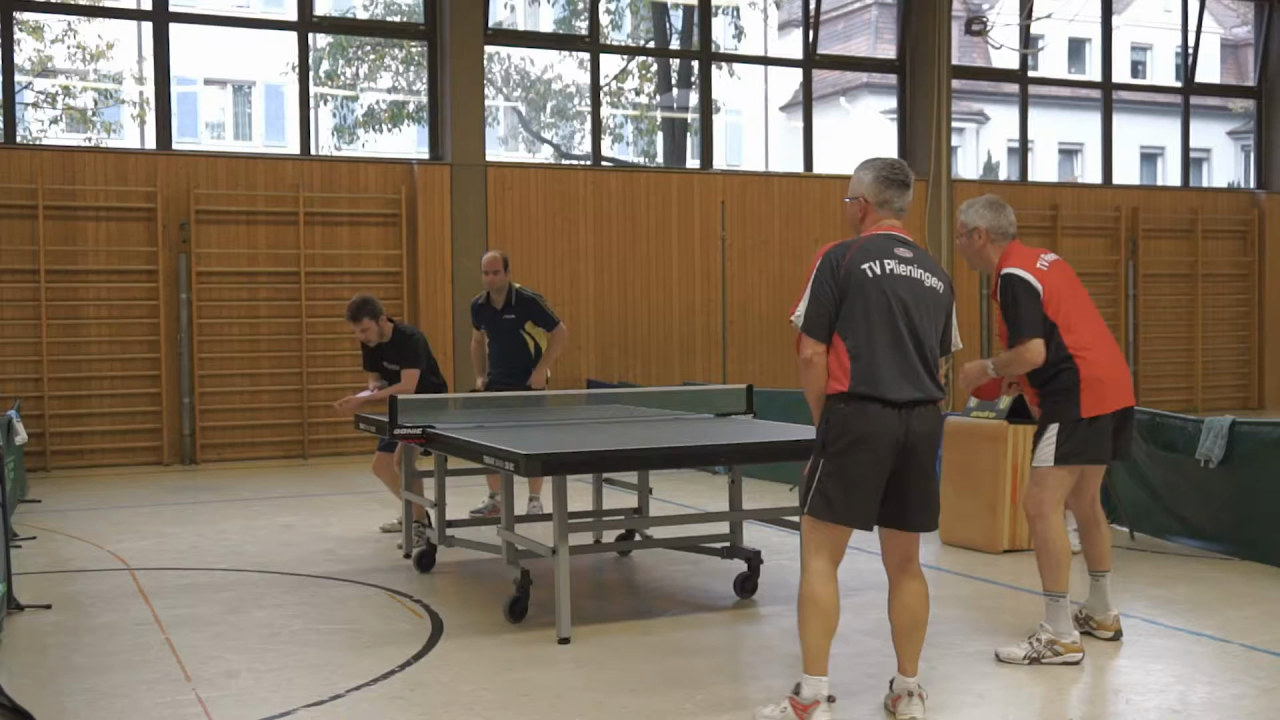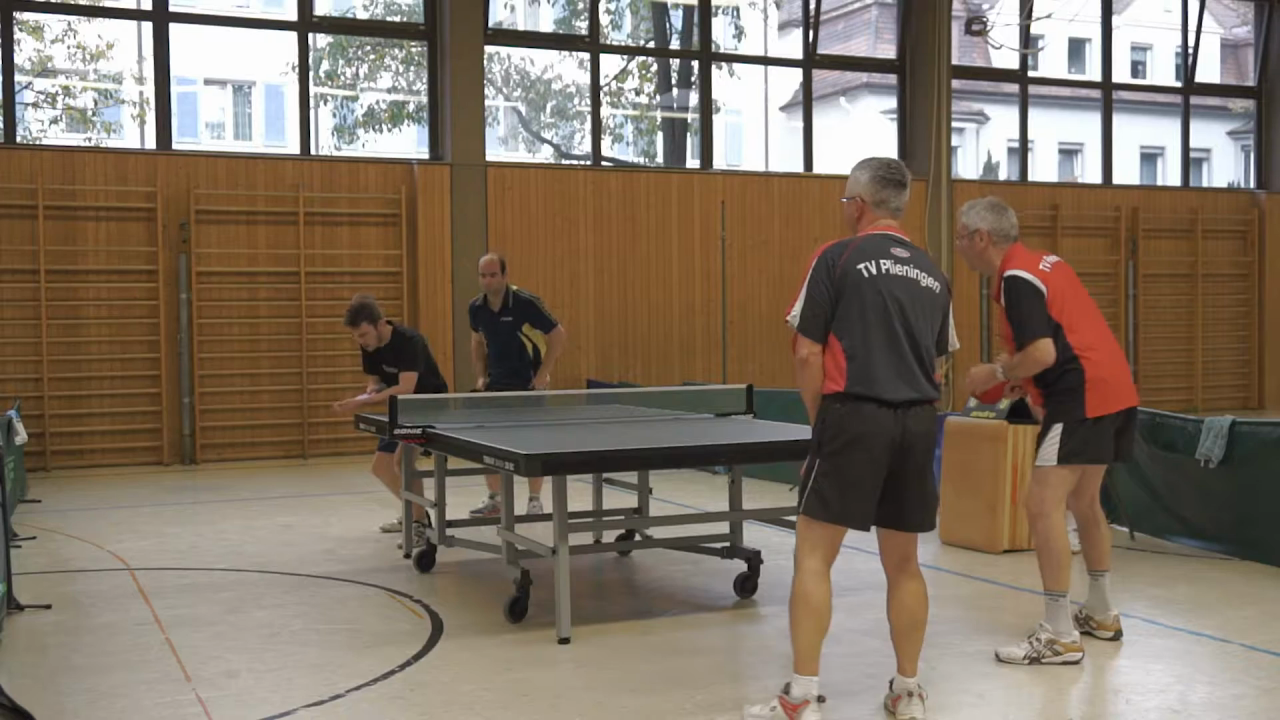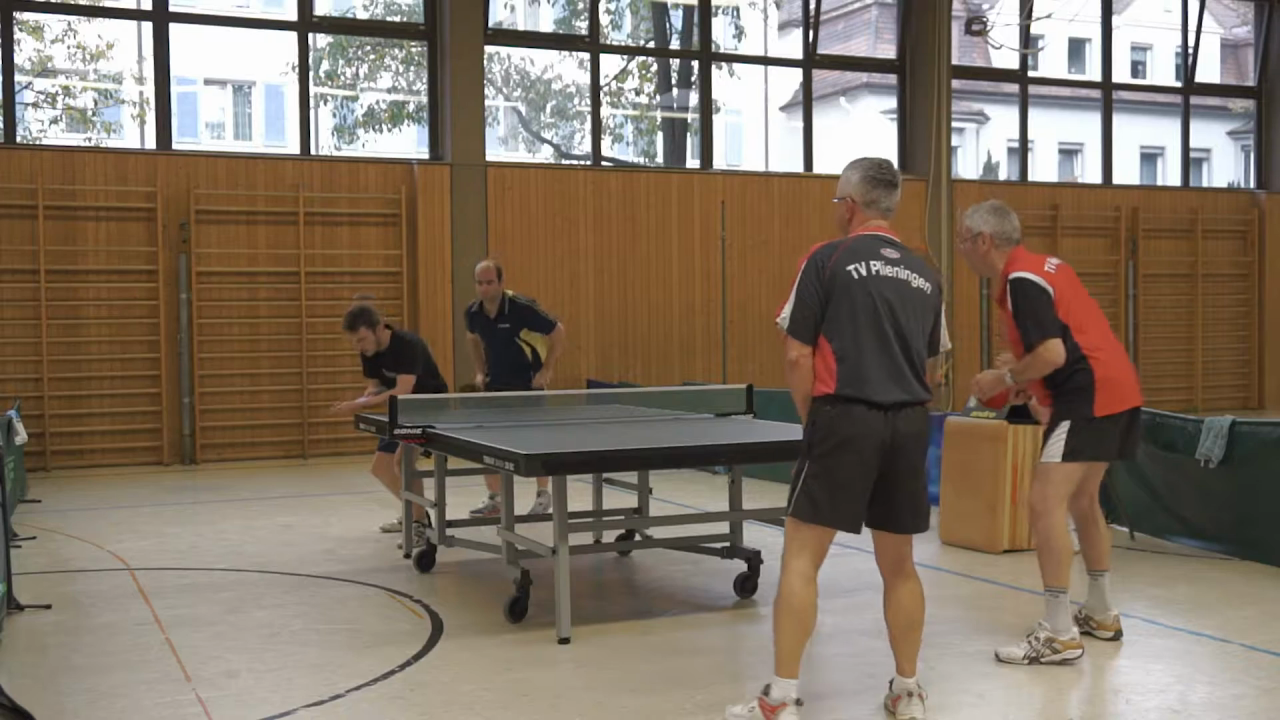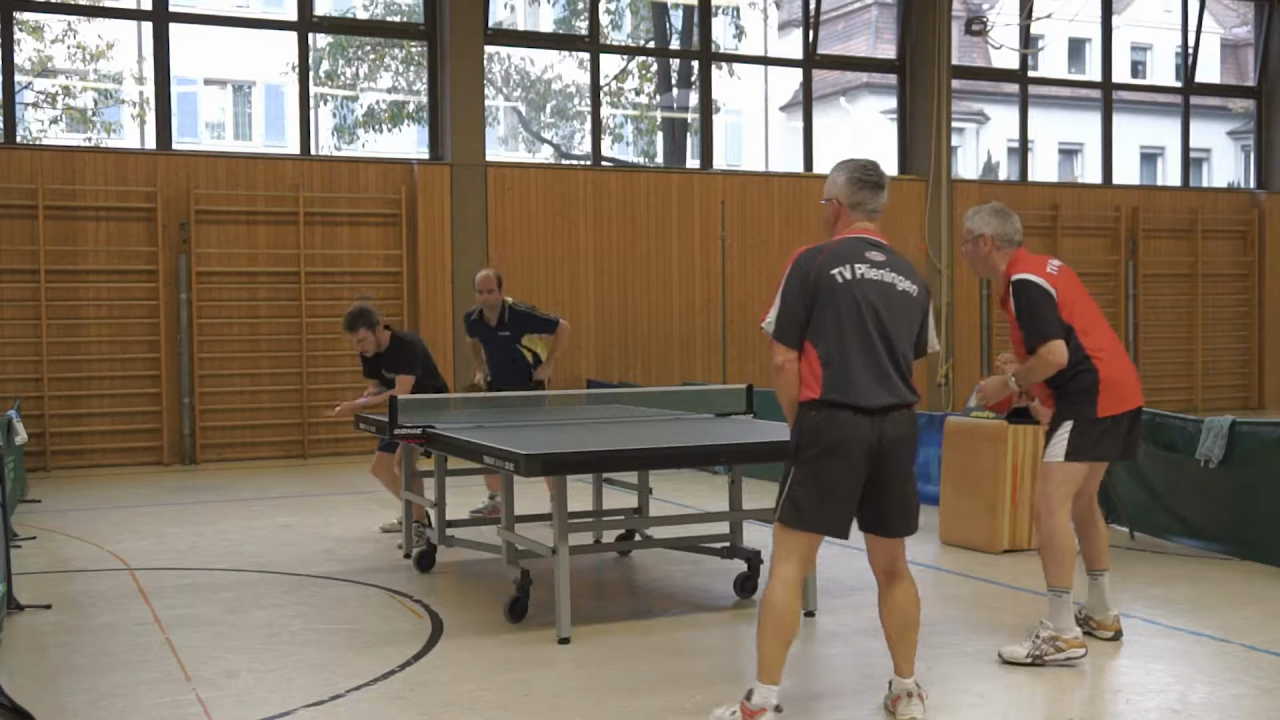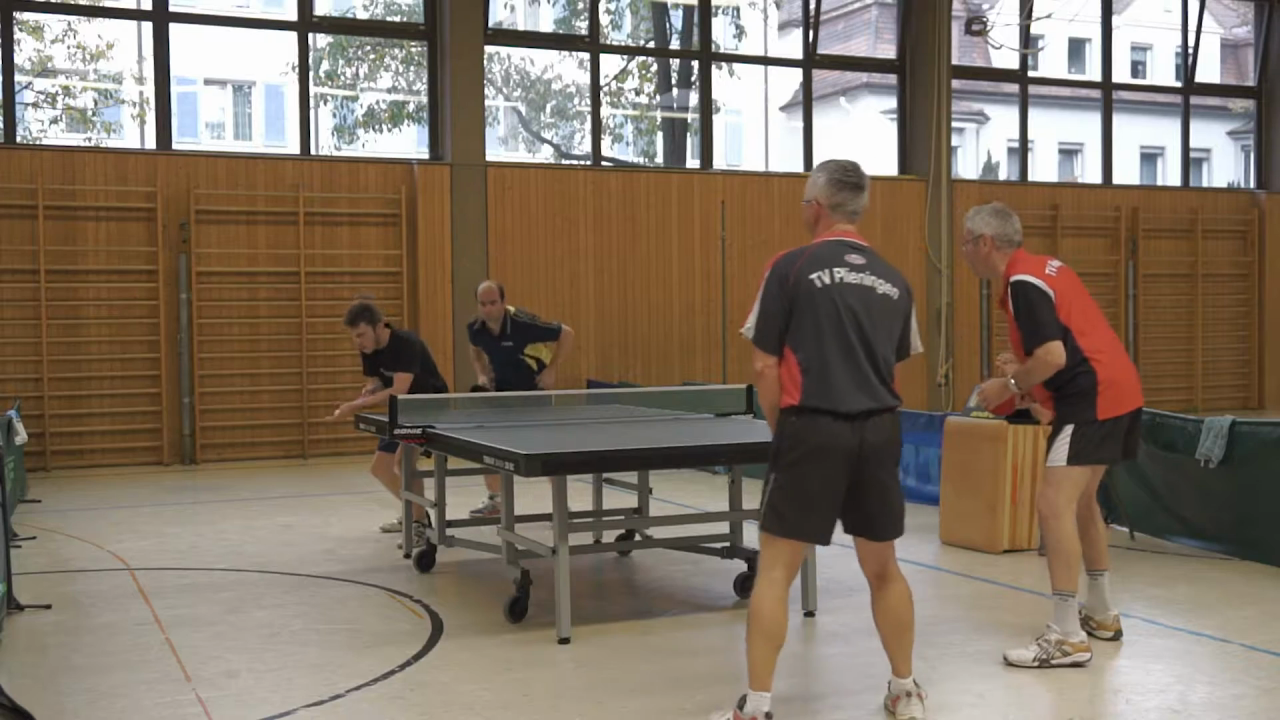
dt=0.1s
person 1, frame 1
left shoulder: (840, 259)
right shoulder: (935, 274)
left elbow: (812, 354)
left wrist: (824, 421)
left hip: (860, 418)
right hip: (920, 424)
left knee: (819, 557)
right knee: (905, 564)
person 1, frame 2
left shoulder: (836, 258)
right shoulder: (933, 275)
left elbow: (807, 354)
left wrist: (820, 421)
left hip: (856, 418)
right hip: (916, 425)
left knee: (813, 556)
right knee: (903, 563)
person 1, frame 3
left shoulder: (827, 260)
right shoulder: (923, 274)
left elbow: (798, 356)
left wrist: (812, 422)
left hip: (846, 421)
right hip: (909, 426)
left knee: (801, 559)
right knee: (898, 565)
person 1, frame 4
left shoulder: (811, 264)
right shoulder: (911, 277)
left elbow: (784, 361)
left wrist: (799, 426)
left hip: (833, 426)
right hip: (896, 429)
left knee: (789, 565)
right knee: (892, 567)
person 1, frame 5
left shoulder: (793, 267)
right shoulder: (894, 281)
left elbow: (764, 364)
left wrist: (780, 430)
left hip: (811, 432)
right hip: (877, 433)
left knee: (774, 572)
right knee: (883, 569)
person 2, frame 1
left shoulder: (1013, 276)
right shoulder: (1042, 260)
left elbow: (1032, 353)
left wrist: (987, 369)
right wrist: (1009, 368)
left hip: (1080, 398)
right hip: (1111, 387)
left knee: (1042, 506)
right knee: (1083, 501)
left ankle: (1059, 636)
right ankle: (1101, 614)
person 2, frame 2
left shoulder: (1016, 278)
right shoulder: (1043, 262)
left elbow: (1042, 354)
left wrist: (995, 373)
right wrist: (1014, 370)
left hip: (1083, 398)
right hip: (1113, 388)
left knee: (1043, 505)
right knee: (1083, 500)
left ankle: (1059, 636)
right ankle: (1101, 614)
person 2, frame 3
left shoulder: (1021, 281)
right shoulder: (1039, 267)
left elbow: (1052, 354)
left wrist: (1005, 379)
right wrist: (1020, 372)
left hip: (1090, 398)
right hip: (1114, 389)
left knee: (1046, 502)
right knee: (1081, 500)
left ankle: (1058, 634)
right ankle: (1100, 613)
person 2, frame 4
left shoulder: (1024, 282)
right shoulder: (1040, 268)
left elbow: (1054, 355)
left wrist: (1008, 383)
right wrist: (1020, 373)
left hip: (1093, 399)
right hip: (1114, 390)
left knee: (1049, 502)
right knee: (1081, 500)
left ankle: (1061, 633)
right ankle: (1100, 613)
person 2, frame 5
left shoulder: (1023, 283)
right shoulder: (1042, 268)
left elbow: (1052, 356)
left wrist: (1009, 385)
right wrist: (1025, 378)
left hip: (1091, 400)
right hip: (1115, 390)
left knee: (1054, 505)
right knee: (1080, 501)
left ankle: (1066, 636)
right ankle: (1100, 613)
person 3, frame 1
left shoulder: (528, 301)
right shoulder: (478, 306)
left elbow: (560, 333)
left wrist: (542, 370)
right wrist: (480, 375)
left hip: (528, 383)
right hip: (496, 383)
left ankle: (535, 500)
right ankle: (495, 499)
person 3, frame 2
left shoulder: (526, 303)
right shoulder: (476, 307)
left elbow: (558, 335)
left wrist: (543, 373)
right wrist: (480, 375)
left hip: (528, 383)
right hip: (495, 384)
left ankle: (535, 500)
right ankle: (495, 499)
person 3, frame 3
left shoulder: (522, 308)
right shoulder: (472, 312)
left elbow: (558, 333)
left wrist: (546, 370)
right wrist: (480, 370)
left hip: (528, 384)
right hip: (495, 384)
left ankle: (543, 495)
right ankle: (495, 499)
person 3, frame 4
left shoulder: (522, 314)
right shoulder: (472, 318)
left elbow: (563, 328)
left wrist: (548, 366)
right wrist: (480, 369)
left hip: (529, 383)
right hip: (497, 385)
right ankle: (494, 499)
person 3, frame 5
left shoulder: (524, 323)
right shoulder: (474, 328)
left elbow: (567, 334)
left wrist: (550, 370)
right wrist: (481, 374)
left hip: (536, 386)
right hip: (503, 387)
right ankle: (494, 500)
person 4, frame 1
left shoulder: (410, 338)
right shoulder: (369, 342)
left elbow: (408, 387)
right elbow: (375, 378)
left wrist: (364, 400)
right wrist: (373, 388)
left knee: (402, 457)
right knee: (381, 467)
left ankle: (420, 524)
right ankle: (414, 513)
person 4, frame 2
left shoulder: (409, 341)
right shoulder: (369, 345)
left elbow: (406, 389)
right elbow: (375, 381)
left wrist: (363, 402)
right wrist: (372, 391)
left knee: (402, 458)
right knee: (381, 467)
left ankle: (420, 524)
right ankle: (414, 513)
person 4, frame 3
left shoulder: (409, 344)
right shoulder: (368, 349)
left elbow: (402, 393)
right elbow: (375, 385)
left wrist: (359, 405)
right wrist: (370, 395)
left knee: (402, 458)
right knee: (381, 468)
left ankle: (420, 525)
right ankle: (414, 514)
person 4, frame 4
left shoulder: (408, 345)
right shoulder: (368, 350)
left elbow: (401, 393)
right elbow: (376, 386)
left wrist: (358, 405)
right wrist: (370, 395)
left knee: (402, 459)
right knee: (381, 467)
left ankle: (420, 525)
right ankle: (414, 514)
person 4, frame 5
left shoulder: (407, 343)
right shoulder: (368, 348)
left elbow: (399, 391)
right elbow: (378, 384)
left wrist: (356, 406)
right wrist: (369, 392)
left knee: (403, 458)
right knee: (380, 468)
left ankle: (420, 525)
right ankle: (414, 514)
